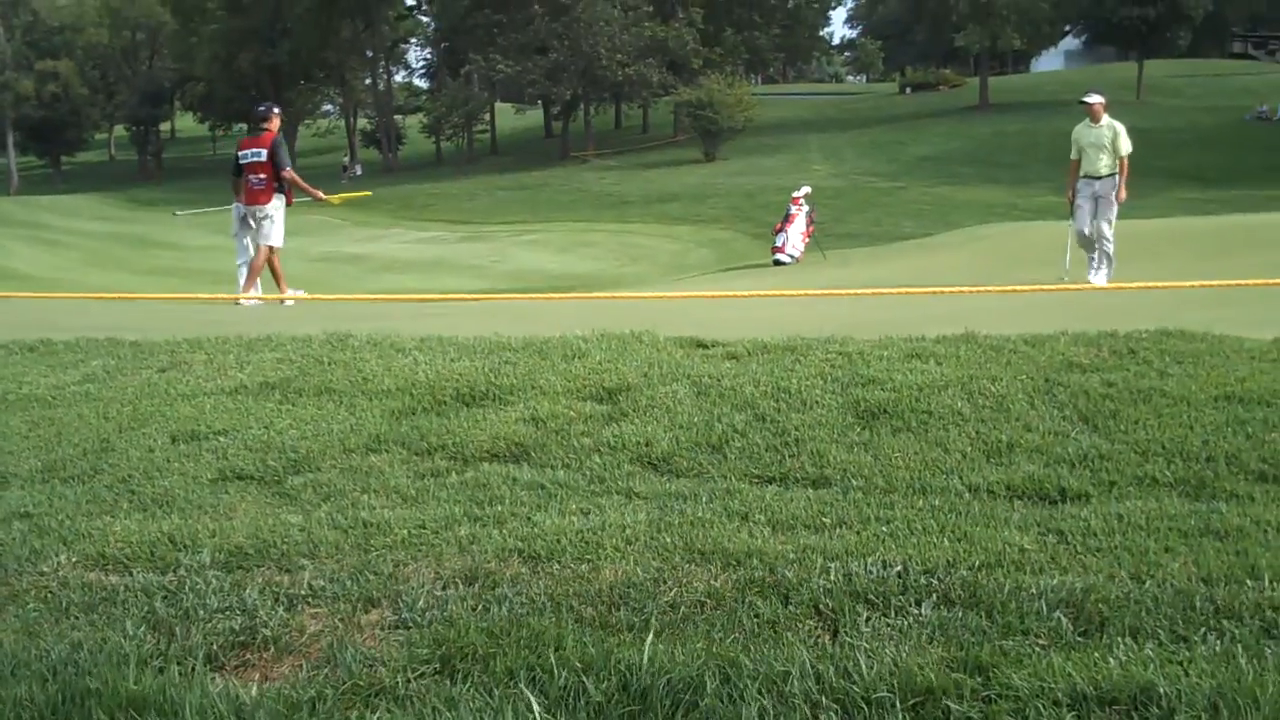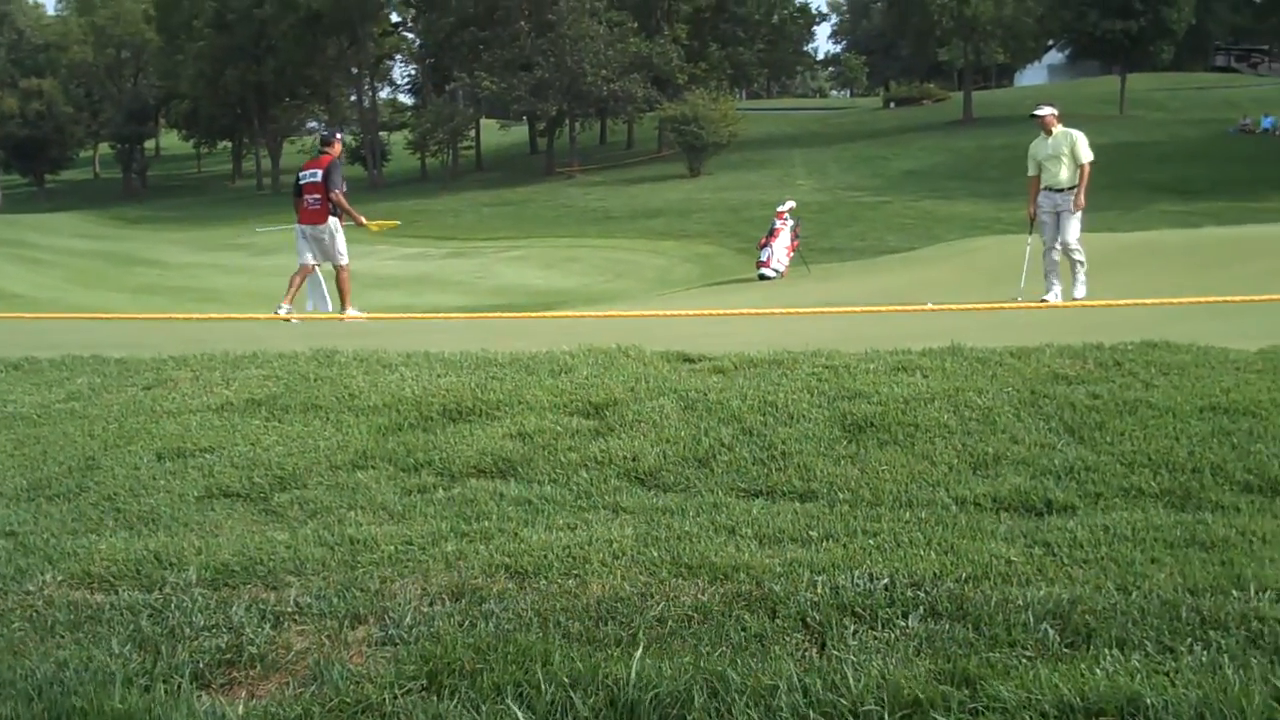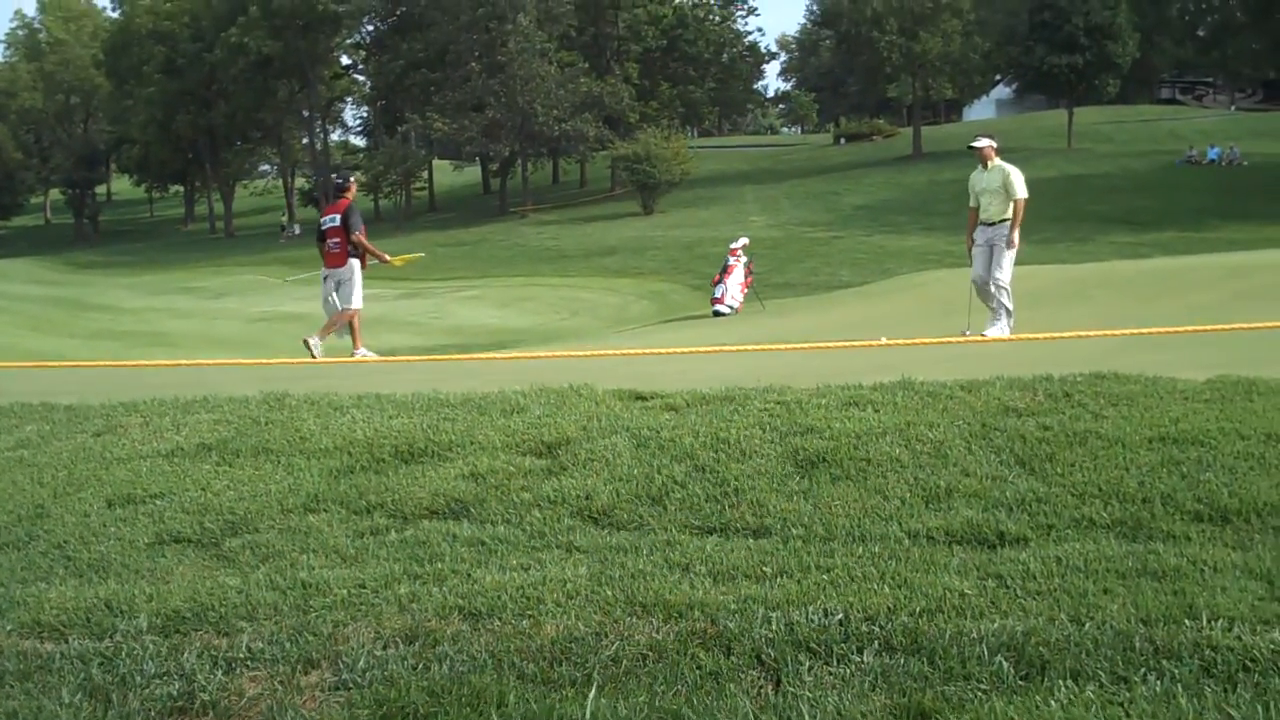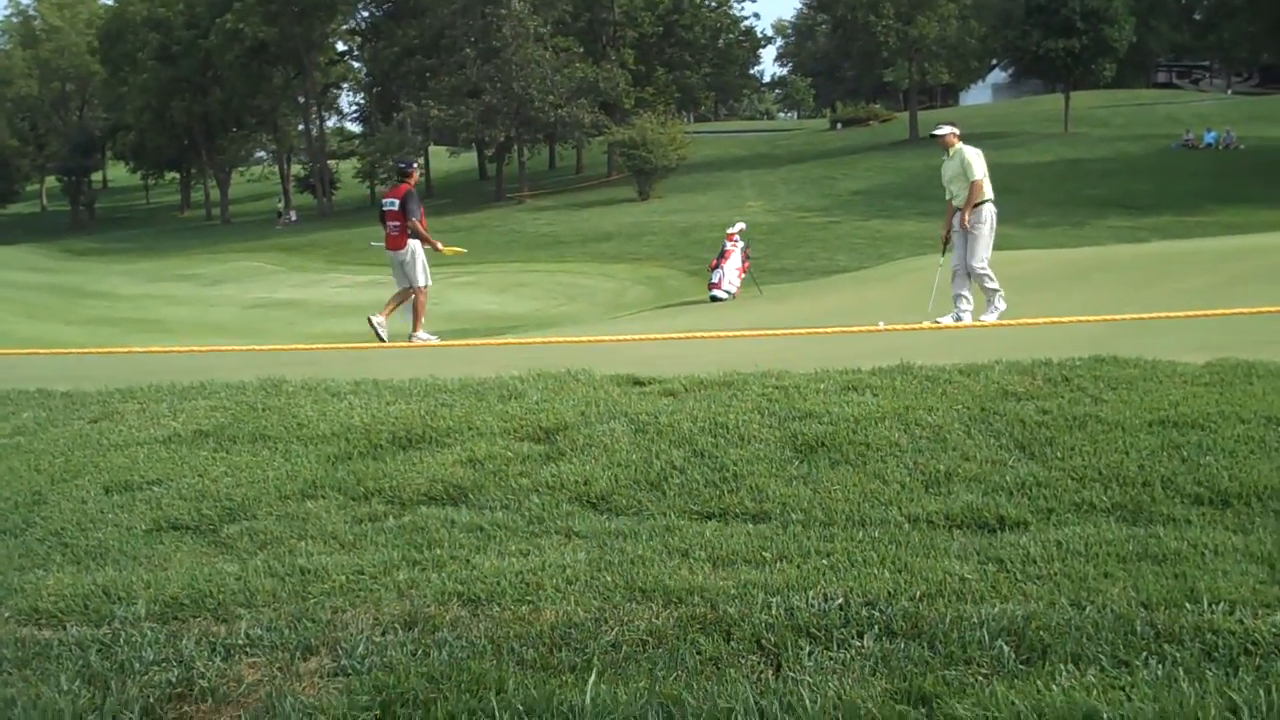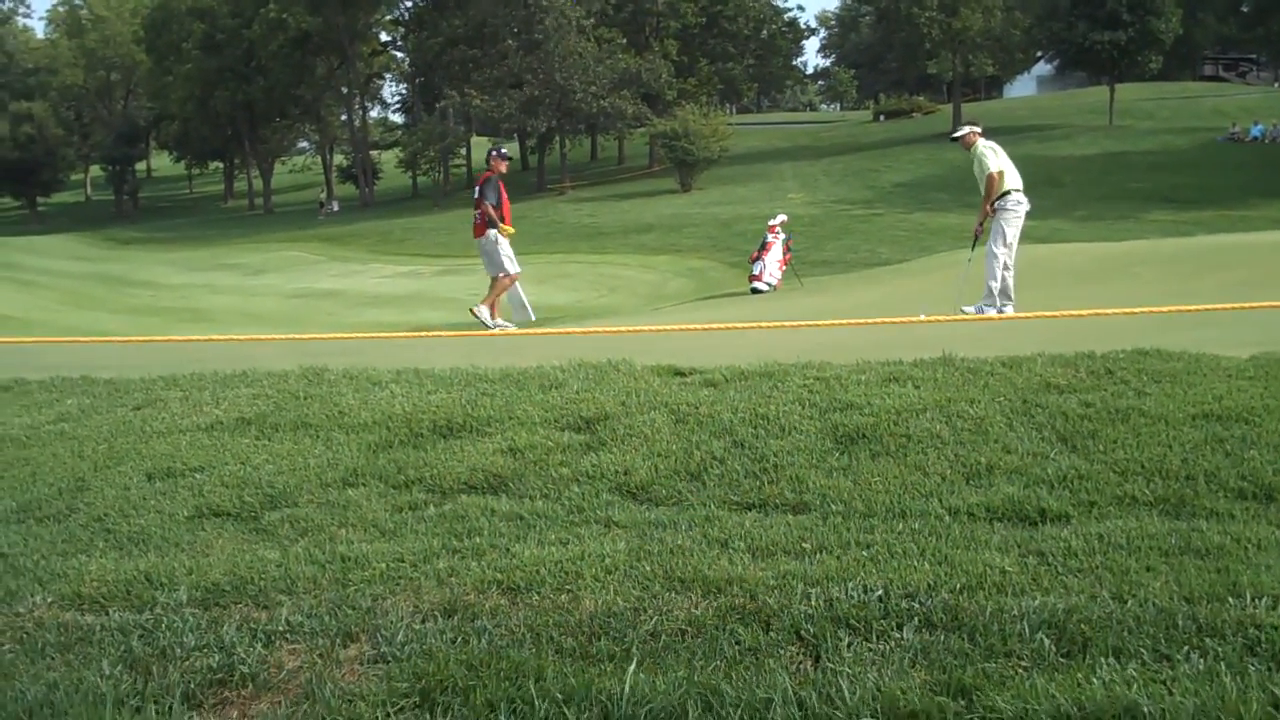
dt=0.7s
person 1, frame 1
left shoulder: (1115, 128)
right shoulder: (1078, 130)
left elbow: (1123, 159)
left wrist: (1122, 187)
right wrist: (1070, 187)
left hip: (1108, 182)
right hip: (1085, 183)
left knee: (1104, 231)
right knee: (1081, 229)
left ankle: (1103, 273)
right ankle: (1094, 259)
person 1, frame 2
left shoulder: (1073, 136)
right shoulder: (1035, 146)
left elbow: (1085, 165)
right elbow: (1033, 177)
left wrist: (1080, 193)
right wrist: (1031, 204)
left hip: (1070, 195)
right hip: (1046, 197)
left knee: (1069, 241)
right knee: (1050, 245)
left ankle: (1079, 280)
right ankle: (1053, 290)
person 1, frame 3
left shoulder: (1007, 171)
right shoulder: (974, 177)
left elbow: (1019, 202)
left wrist: (1014, 231)
right wrist: (969, 235)
left hip: (1004, 228)
right hip: (983, 229)
left knee: (1000, 278)
right knee: (978, 277)
left ankle: (1002, 324)
right ankle: (996, 312)
person 1, frame 4
left shoulder: (968, 153)
right shoulder: (945, 165)
left elbow: (977, 183)
left wrist: (966, 212)
right wrist: (947, 227)
left hip: (980, 212)
right hip: (961, 216)
left knee: (977, 264)
right knee: (959, 266)
left ankle: (996, 301)
right ankle: (962, 312)
person 1, frame 5
left shoulder: (984, 148)
right shoulder: (978, 157)
left elbow: (993, 176)
right elbow: (987, 194)
left wrist: (986, 204)
right wrist: (980, 221)
left hip: (1010, 203)
right hip: (1003, 205)
left knee: (995, 253)
right knee: (1003, 256)
left ankle: (989, 305)
right ankle: (1005, 305)
person 2, frame 1
left shoulder: (243, 143)
right shoulder: (275, 140)
left elbow: (236, 177)
right elbow: (286, 173)
left wrist: (239, 197)
right wrist: (311, 192)
left hip: (251, 203)
right hip: (271, 201)
left knee: (270, 248)
right knee: (264, 249)
left ankle: (284, 291)
right ankle: (245, 294)
person 2, frame 2
left shoulder: (306, 166)
right shoulder: (332, 163)
left elbow: (297, 197)
right elbow: (334, 195)
left wrist: (302, 218)
right wrist: (355, 216)
left hip: (306, 223)
right hip: (326, 222)
left knee: (305, 267)
right knee: (342, 266)
left ankle: (285, 306)
right ankle: (346, 310)
person 2, frame 3
left shoulder: (326, 211)
right shoulder: (349, 207)
left elbow: (320, 243)
right elbow: (356, 237)
left wrist: (328, 263)
right wrist: (379, 255)
left hip: (332, 266)
right hip: (348, 264)
left knee: (354, 309)
right knee: (349, 311)
left ankle: (358, 349)
right ankle: (316, 339)
person 2, frame 4
left shoulder: (388, 193)
right shoulder: (409, 192)
left elbow: (383, 221)
right elbow: (412, 222)
right wrist: (432, 242)
left hip: (392, 247)
right hip: (409, 245)
left knee: (406, 289)
right knee: (421, 288)
left ankle: (379, 318)
right ankle: (416, 332)
person 2, frame 5
left shoulder: (488, 180)
right shoulder: (491, 179)
right elbow: (485, 205)
left wrist: (499, 228)
right wrist: (499, 225)
left hip: (484, 235)
right hip: (492, 234)
left knee: (497, 277)
right knee: (511, 275)
left ankle: (494, 319)
right ankle: (483, 307)
